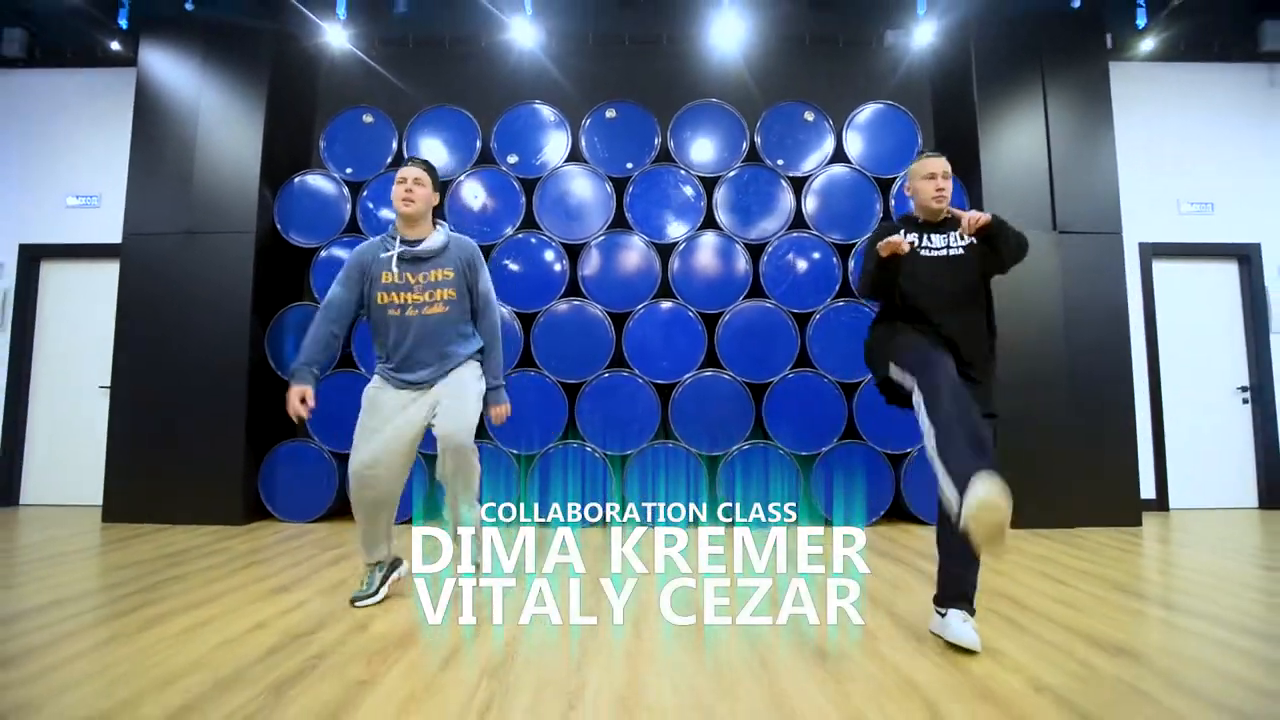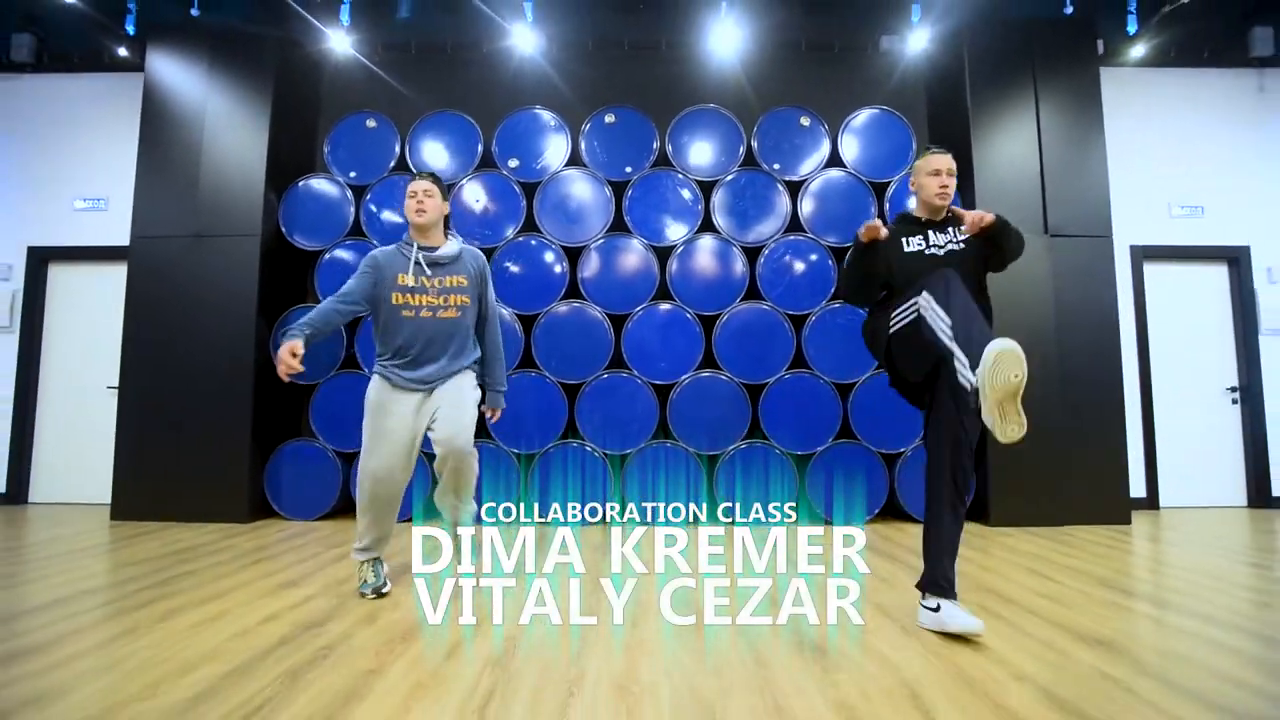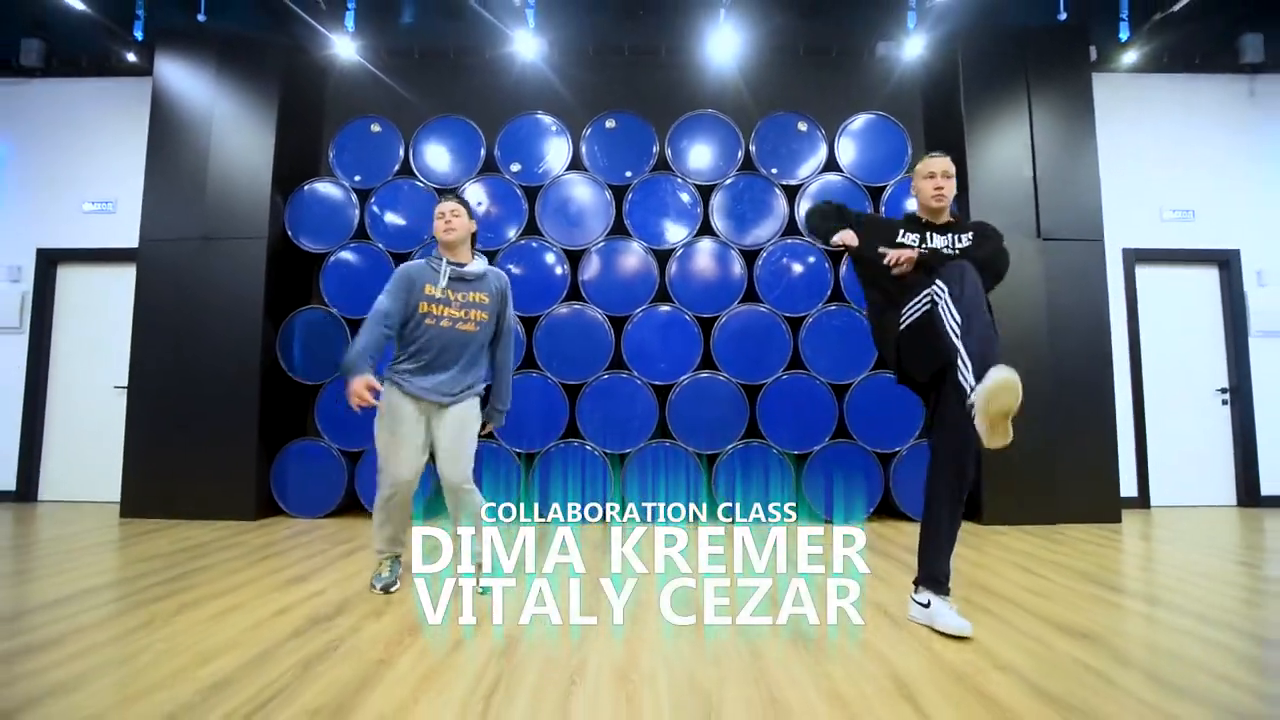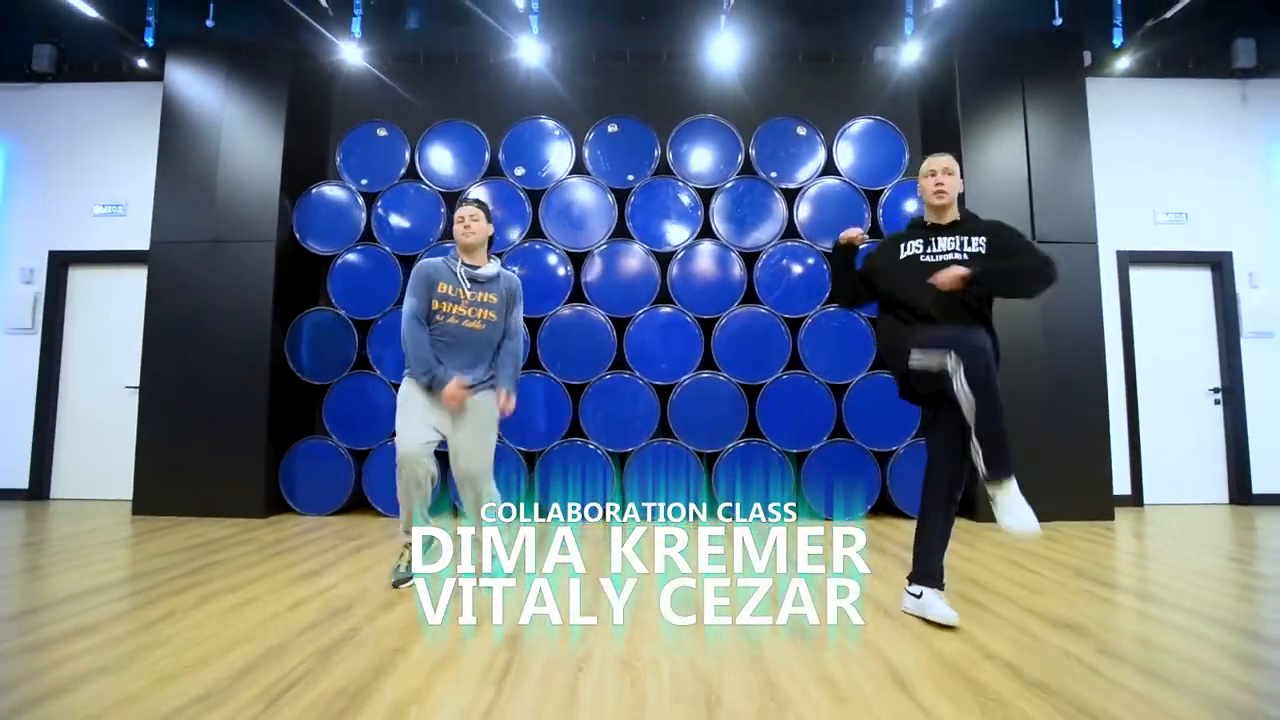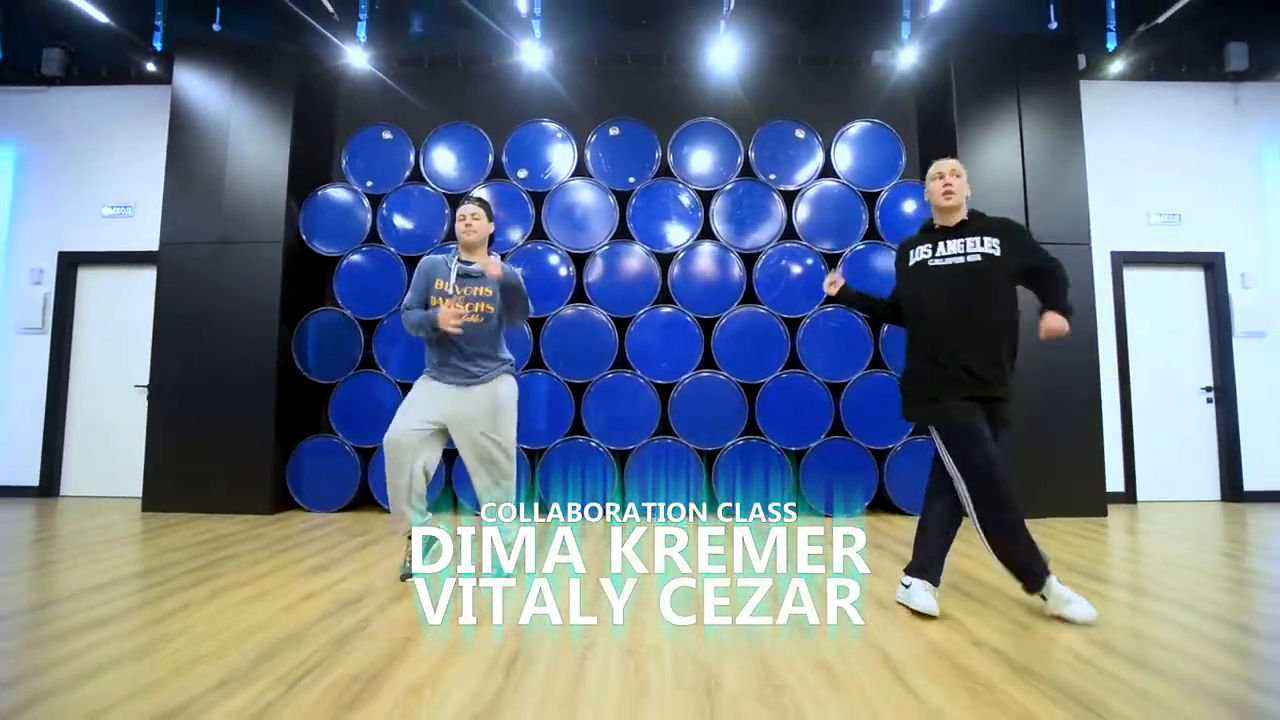
dt=0.2s
person 1, frame 1
left shoulder: (973, 231)
right shoulder: (892, 233)
left elbow: (1014, 251)
right elbow: (871, 290)
left wrist: (989, 225)
right wrist: (885, 259)
left hip: (966, 366)
right hip: (907, 346)
right knee: (937, 378)
left ankle: (952, 606)
right ankle: (971, 490)
person 1, frame 2
left shoulder: (971, 227)
right shoulder: (891, 233)
left elbow: (1010, 250)
right elbow: (854, 294)
left wrist: (992, 225)
right wrist: (865, 245)
left hip: (955, 363)
right hip: (902, 338)
left knee: (952, 474)
right knee: (943, 285)
left ankle: (937, 597)
right ankle: (990, 373)
person 1, frame 3
left shoulder: (977, 234)
right shoulder: (885, 232)
left elbow: (994, 267)
right elbow: (820, 214)
left wrist: (923, 259)
right wrist: (841, 233)
left hip: (956, 362)
right hip: (910, 340)
left knee: (953, 473)
right knee: (957, 278)
left ankle: (929, 593)
right ankle: (985, 387)
person 1, frame 4
left shoulder: (992, 235)
right shoulder: (896, 244)
left elbow: (1040, 272)
right elbow: (848, 296)
left wrist: (971, 276)
right wrist: (843, 252)
left hip: (966, 374)
right hip: (912, 351)
left knee: (947, 476)
right knee: (972, 350)
left ankle: (923, 586)
right ankle: (1002, 480)
person 1, frame 5
left shoulder: (1004, 234)
right shoulder: (910, 251)
left elbow: (1050, 272)
right elbow: (898, 313)
left wrist: (1056, 309)
right wrist: (847, 293)
left hip: (988, 380)
right hip: (937, 384)
left knee: (956, 481)
right knee: (983, 480)
left ankle: (919, 578)
right ankle: (1039, 580)
person 2, frame 1
left shoulder: (463, 251)
right shoulder: (365, 257)
left elbow: (488, 321)
right elbow: (332, 316)
left wrist: (494, 386)
right wrist: (303, 373)
left hip: (455, 374)
right hip: (392, 385)
left knee: (456, 438)
right knee: (367, 473)
right ankle: (381, 561)
person 2, frame 2
left shoulder: (473, 262)
right shoulder: (381, 261)
left elbow: (489, 329)
right elbow: (342, 303)
left wrist: (494, 389)
right wrist: (297, 335)
left hip: (455, 379)
right hip: (394, 385)
left knee: (456, 445)
right knee: (379, 475)
left ankle: (459, 522)
right ankle: (370, 558)
person 2, frame 3
left shoulder: (497, 281)
right shoulder: (411, 274)
left elbow: (502, 347)
right elbow: (381, 320)
left wrist: (497, 407)
right wrist: (359, 366)
left hip: (462, 399)
right hip: (403, 394)
left knee: (457, 481)
right knee: (397, 479)
right ankle: (389, 558)
person 2, frame 4
left shoulder: (509, 284)
right shoulder: (428, 270)
left elbow: (511, 342)
right elbow: (412, 326)
left wrist: (507, 386)
right wrist: (438, 379)
left hip: (479, 394)
right hip: (424, 387)
left knee: (474, 473)
right knee: (411, 454)
right ankle: (415, 544)
person 2, frame 5
left shoulder: (504, 275)
right shoulder: (430, 267)
left elbow: (519, 316)
right elbow: (408, 315)
left wrist: (504, 278)
right wrist: (435, 320)
left hip: (490, 386)
right hip: (436, 382)
left knee: (493, 468)
right knee: (399, 441)
right ankle: (419, 532)
